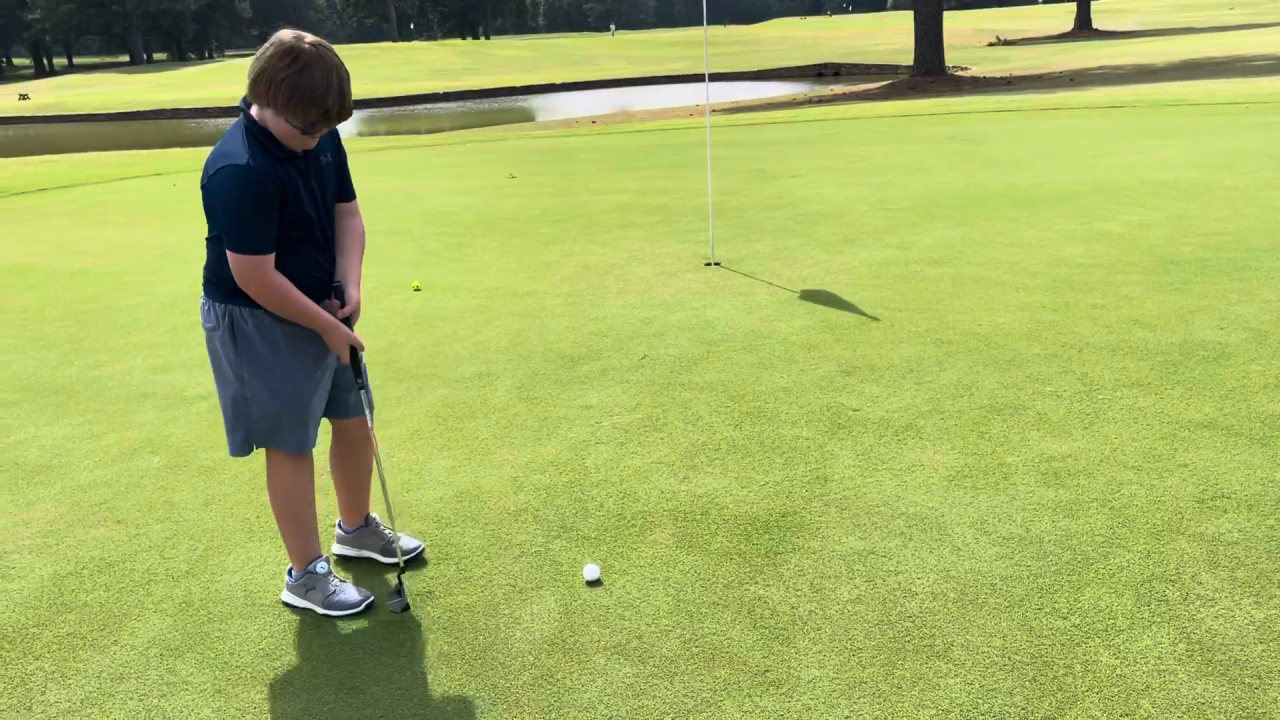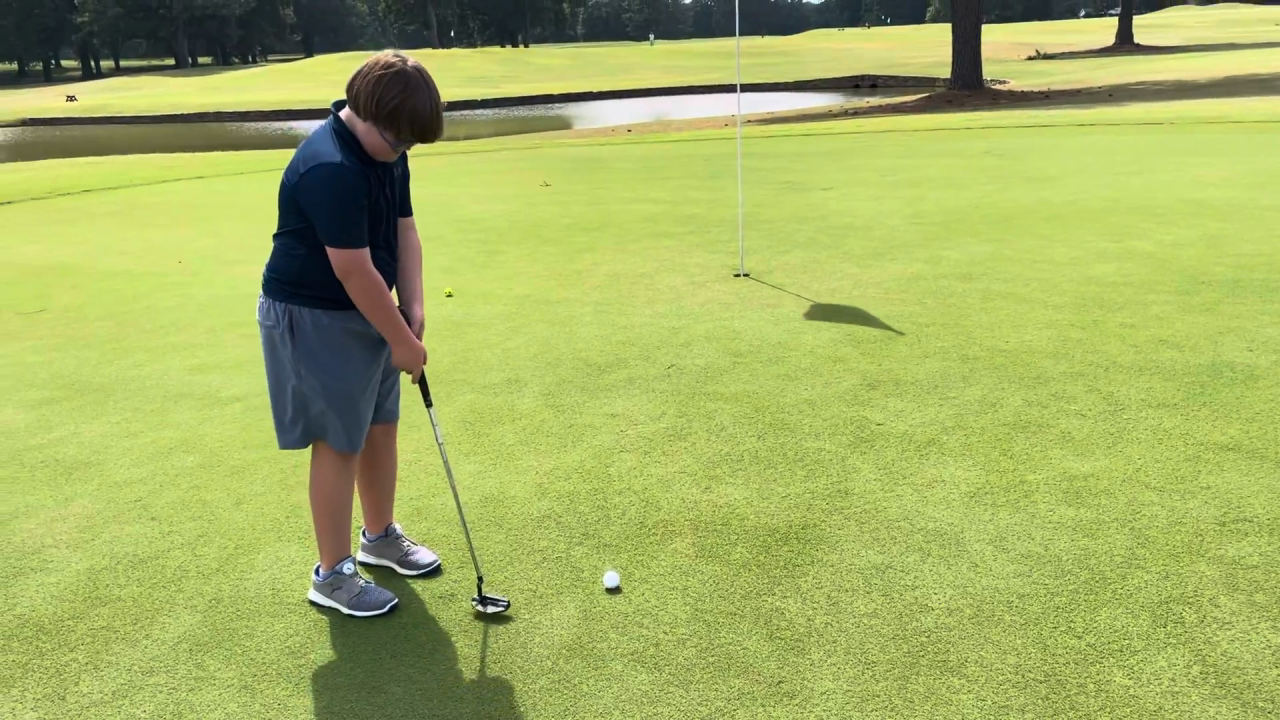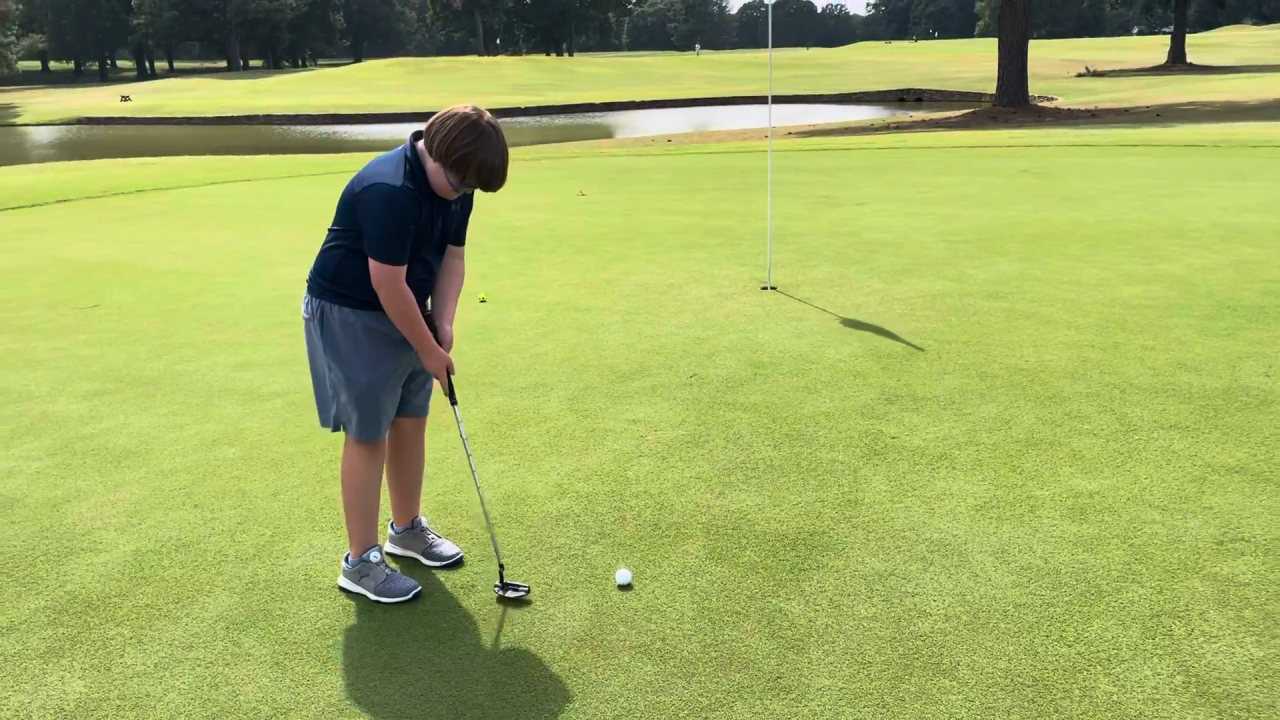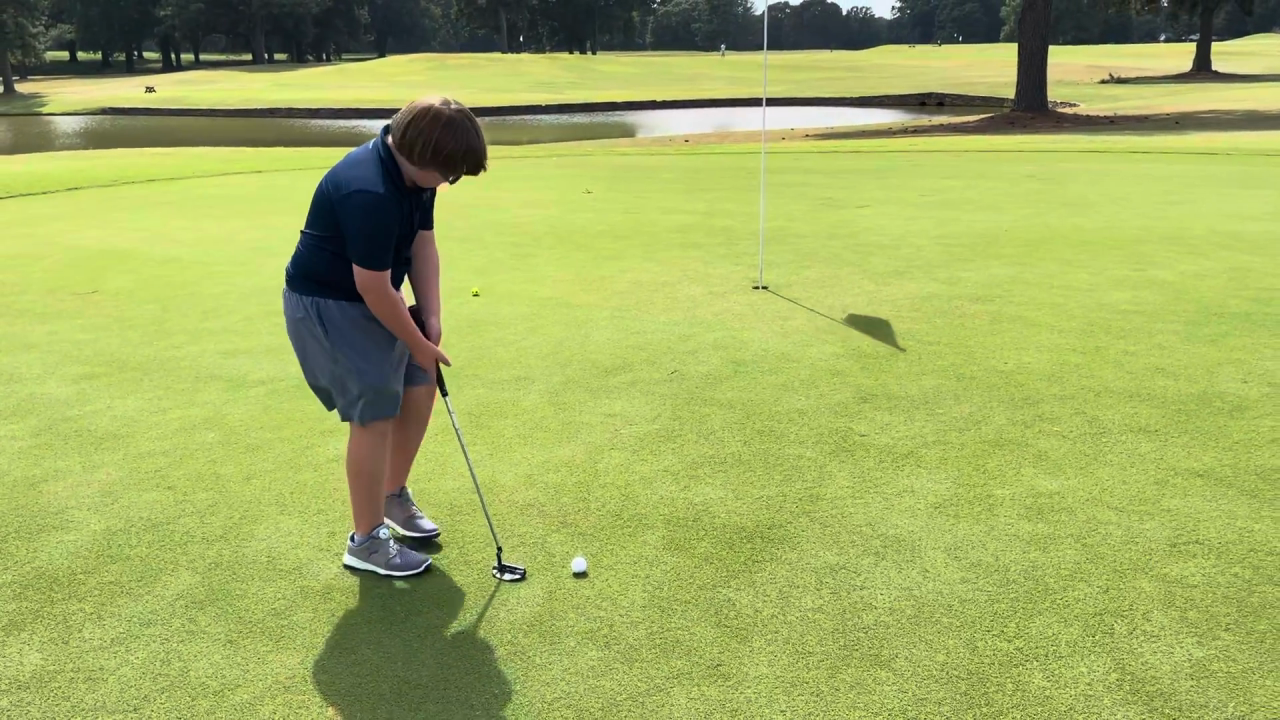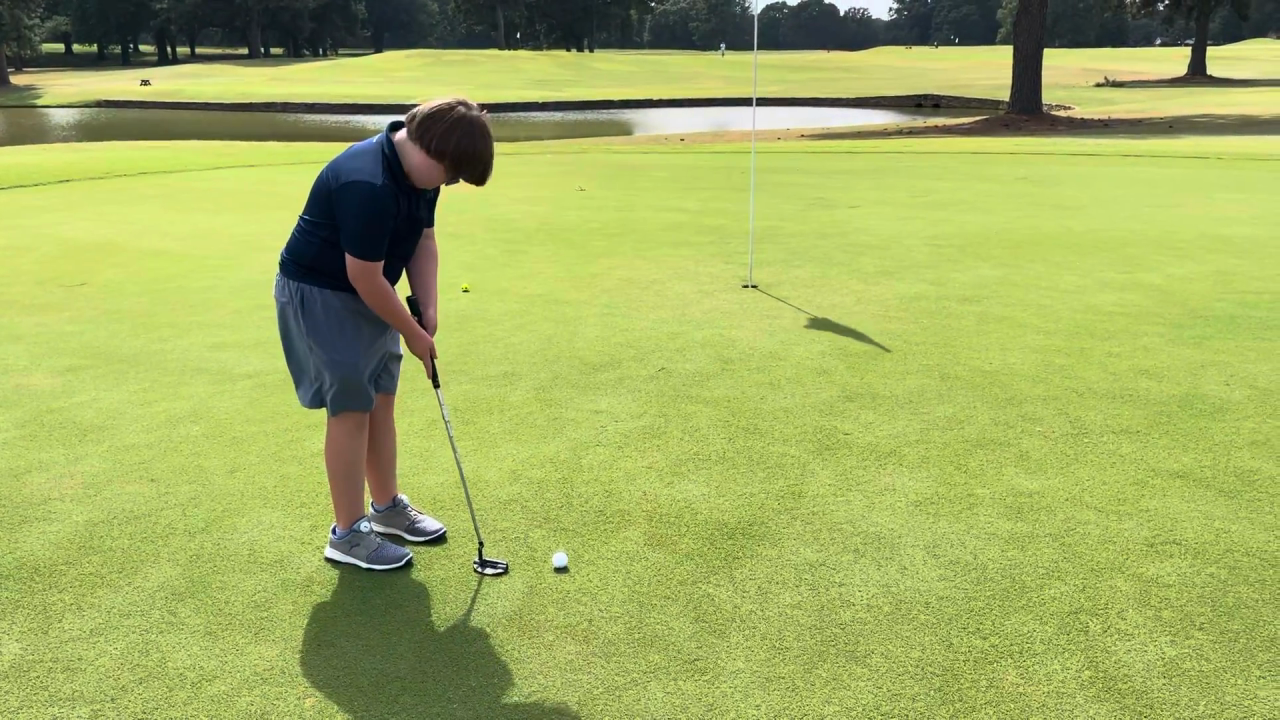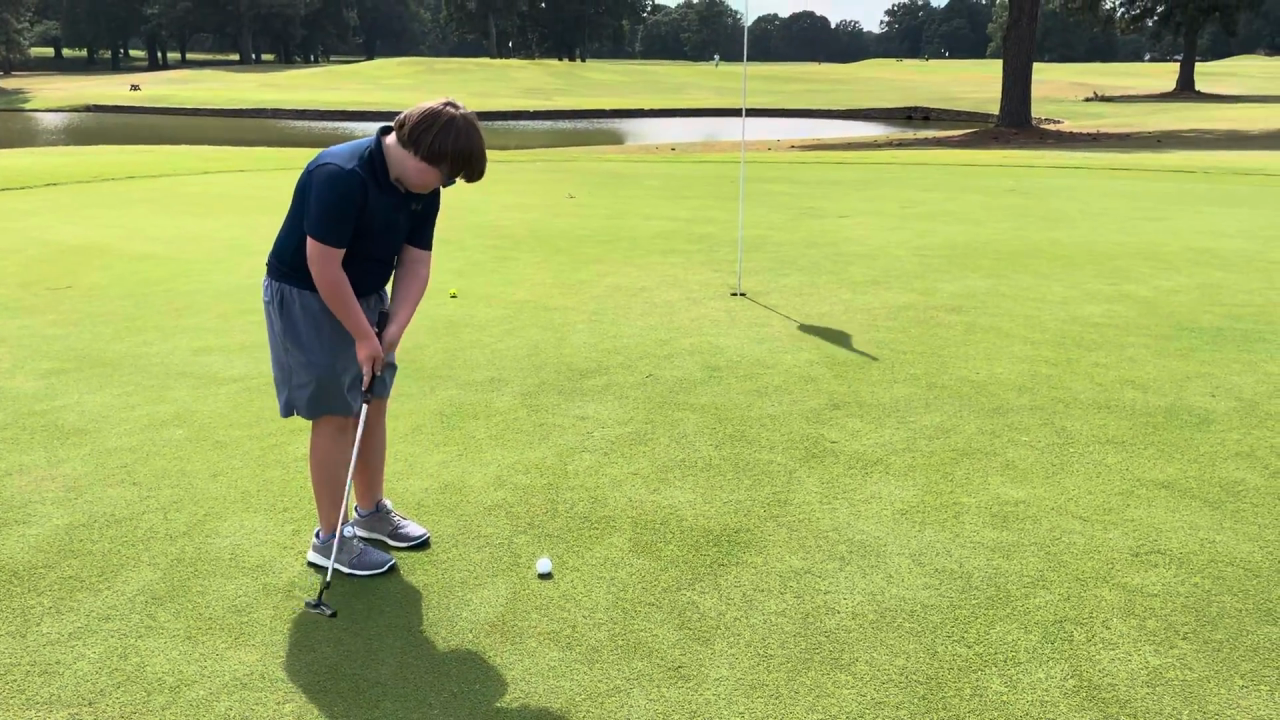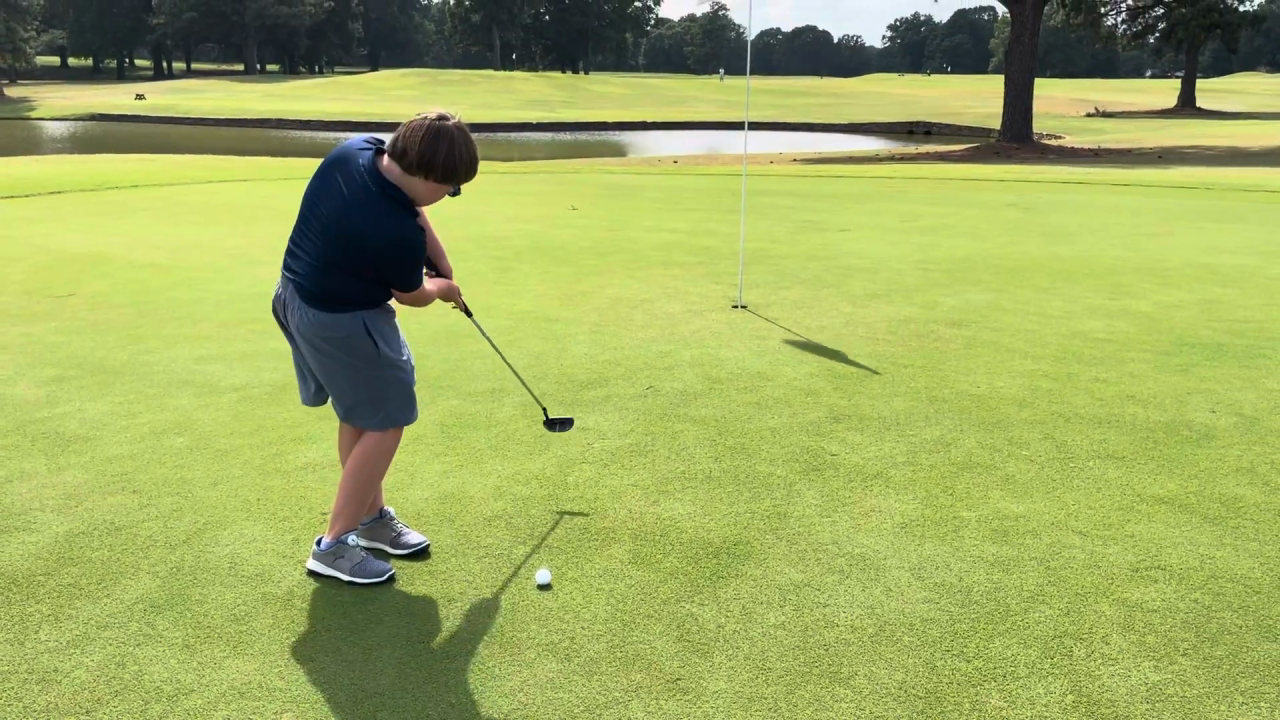
dt=0.7s
person 1, frame 1
left shoulder: (321, 137)
right shoulder: (240, 172)
left elbow: (347, 212)
right elbow: (255, 277)
left wrist: (350, 287)
right wrist: (326, 327)
left hip: (321, 307)
right hip: (257, 321)
left knee: (353, 415)
right knee: (291, 444)
left ankle: (356, 526)
right ankle: (305, 574)
person 1, frame 2
left shoulder: (388, 153)
right shoulder: (330, 170)
left elbow: (403, 231)
right elbow: (354, 271)
left wrist: (413, 307)
right wrist: (401, 339)
left hip: (367, 311)
right hip: (312, 318)
left knee: (380, 426)
right knee: (338, 441)
left ankle: (380, 536)
right ankle: (332, 574)
person 1, frame 3
left shoulder: (454, 186)
right shoulder: (388, 191)
left elbow: (451, 257)
right elbow: (388, 284)
left wrist: (443, 324)
right wrist: (428, 350)
left hip: (404, 313)
right hip: (348, 315)
left knee: (411, 420)
right knee: (367, 434)
left ankle: (407, 527)
right ankle: (361, 561)
person 1, frame 4
left shoulder: (414, 174)
right shoulder: (369, 194)
left elbow: (423, 242)
right elbow: (373, 287)
left wrist: (430, 317)
right wrist: (418, 345)
left hip: (371, 298)
right hip: (327, 303)
left knee: (420, 387)
right knee: (375, 414)
left ankle: (392, 497)
right ankle: (365, 540)
person 1, frame 5
left shoulder: (419, 171)
right shoulder: (367, 185)
left elbow: (423, 239)
right elbow: (365, 277)
left wrist: (429, 309)
right wrist: (412, 333)
left hip: (367, 292)
right hip: (319, 294)
left knee: (381, 401)
right knee: (351, 409)
left ankle: (387, 506)
right ankle: (348, 532)
person 1, frame 6
left shoulder: (421, 188)
right shoulder: (341, 177)
left elbow: (415, 262)
right elbow: (323, 267)
left wrist: (393, 332)
right wrist: (363, 336)
left hip: (364, 294)
right hip: (306, 298)
left knee: (373, 404)
right knee: (335, 414)
left ankle: (371, 512)
right ankle: (330, 538)
person 1, frame 7
left shoulder: (359, 151)
right shoulder: (396, 233)
right elbow: (410, 295)
left wrist: (443, 264)
right wrist: (442, 288)
left hip: (302, 296)
right hip: (342, 319)
left knee: (360, 414)
right knee: (386, 422)
left ankle: (371, 518)
right ankle: (333, 545)
